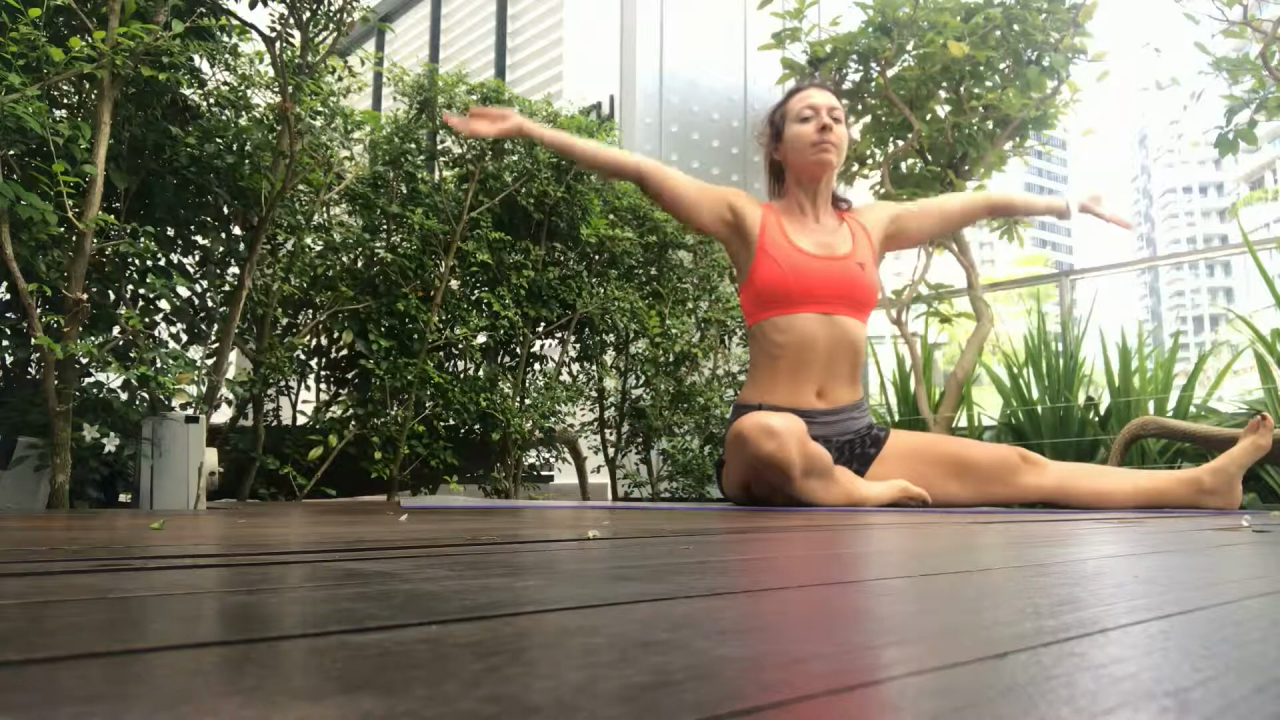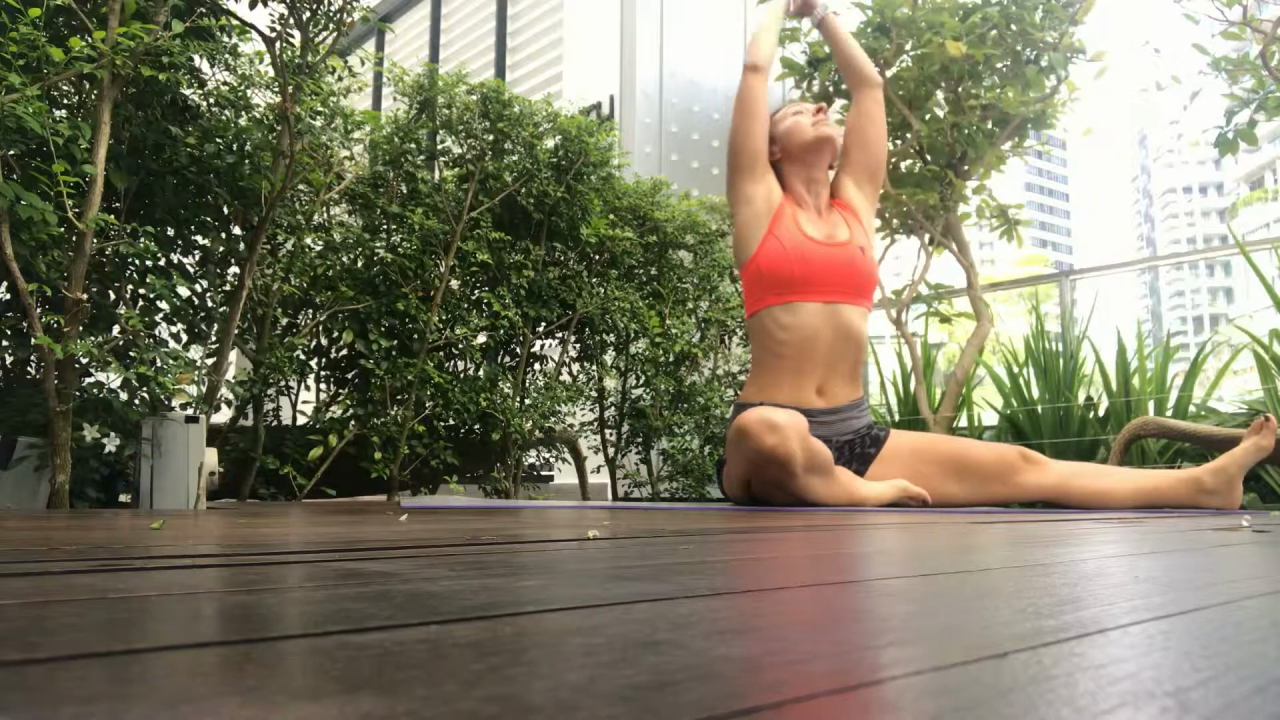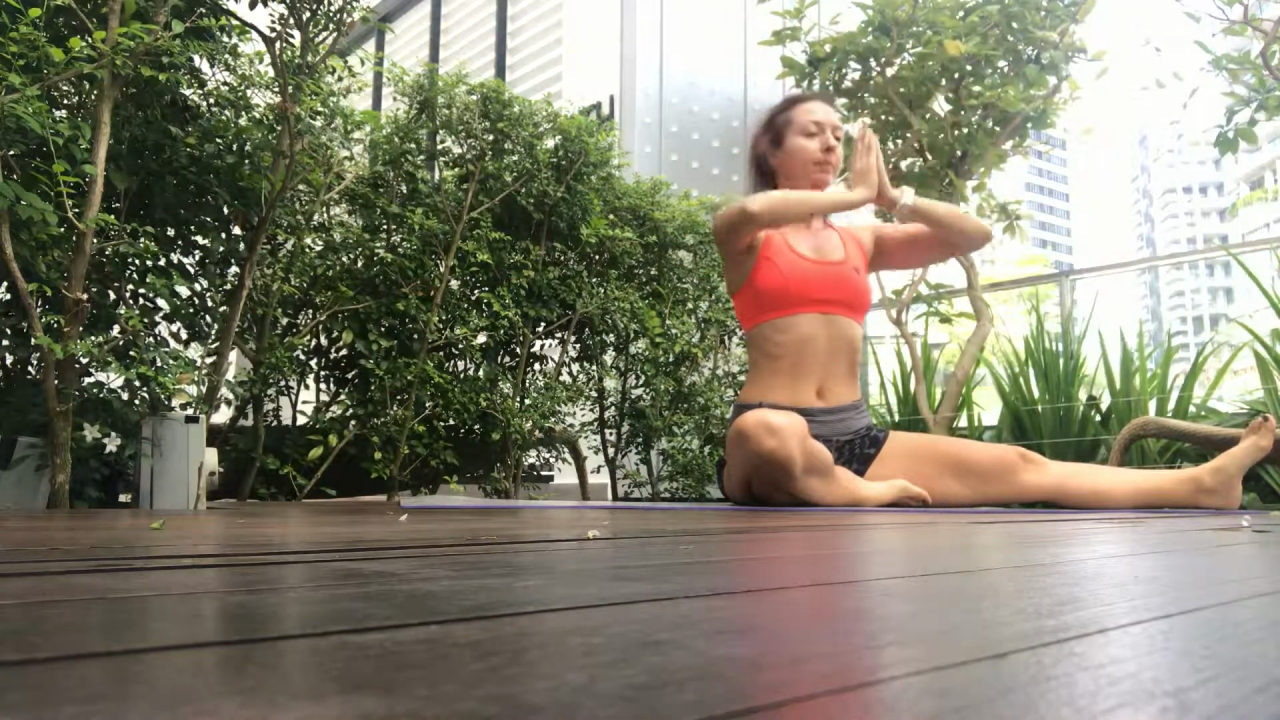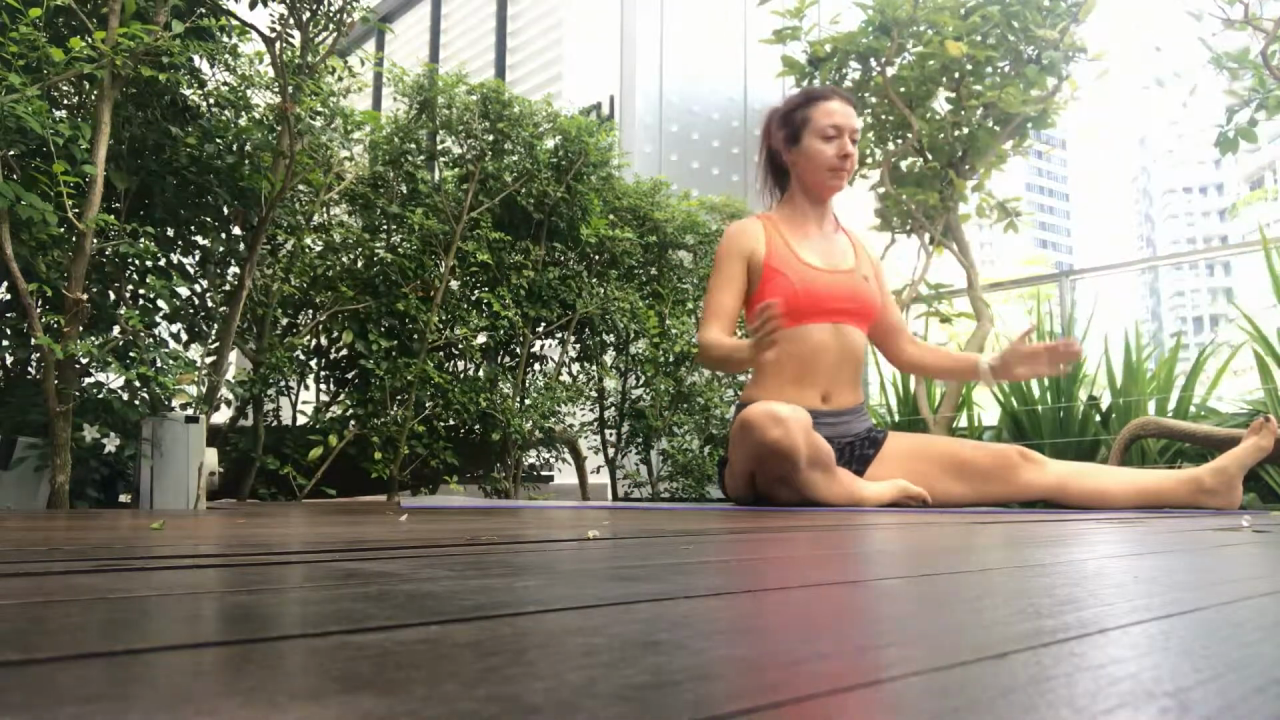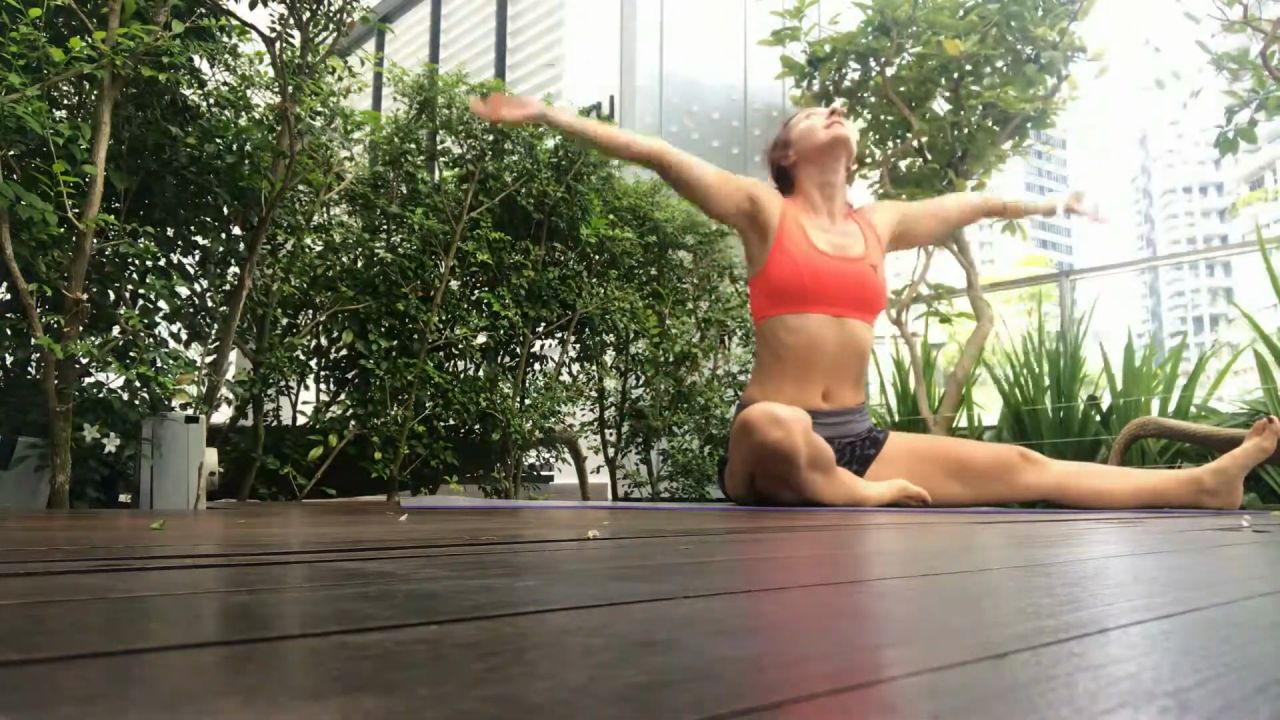
dt=1s
person 1, frame 1
left shoulder: (867, 226)
right shoulder: (743, 218)
left elbow: (969, 206)
right elbow: (637, 168)
left wrist: (1063, 205)
right wrist: (529, 127)
left hip: (857, 435)
right hip: (777, 436)
left knee: (1017, 465)
right knee: (772, 444)
left ankle: (1196, 480)
right ankle: (864, 503)
person 1, frame 2
left shoulder: (855, 206)
right shoulder: (760, 204)
left elbow: (868, 84)
right elbow: (755, 69)
left hip: (853, 435)
right hip: (770, 445)
left knee: (1023, 467)
right knee: (767, 431)
right ankle: (859, 496)
person 1, frame 3
left shoulder: (860, 239)
right shoulder: (742, 228)
left elbow: (976, 233)
right elbow: (753, 211)
left wrist: (891, 197)
right wrist: (859, 191)
left hip: (853, 435)
right hip: (771, 442)
left knee: (1020, 466)
right knee: (766, 433)
left ankle: (1200, 485)
right ankle: (866, 496)
person 1, frame 4
left shoulder: (857, 250)
right shoulder: (747, 238)
left elbow: (906, 352)
right elbow: (708, 344)
left wrist: (999, 363)
right wrist: (748, 350)
left hip: (861, 438)
right hip: (766, 447)
left knee: (1017, 465)
right knee: (769, 421)
left ankle: (1204, 485)
right ankle: (863, 497)
person 1, frame 5
left shoulder: (878, 226)
right shoulder: (767, 214)
left elbow: (967, 207)
right elbow: (661, 158)
left wrist: (1046, 202)
right wrist: (551, 117)
left hip: (860, 439)
right hip: (779, 443)
left knee: (1022, 468)
right knee: (770, 427)
left ankle: (1206, 479)
right ankle: (860, 505)
